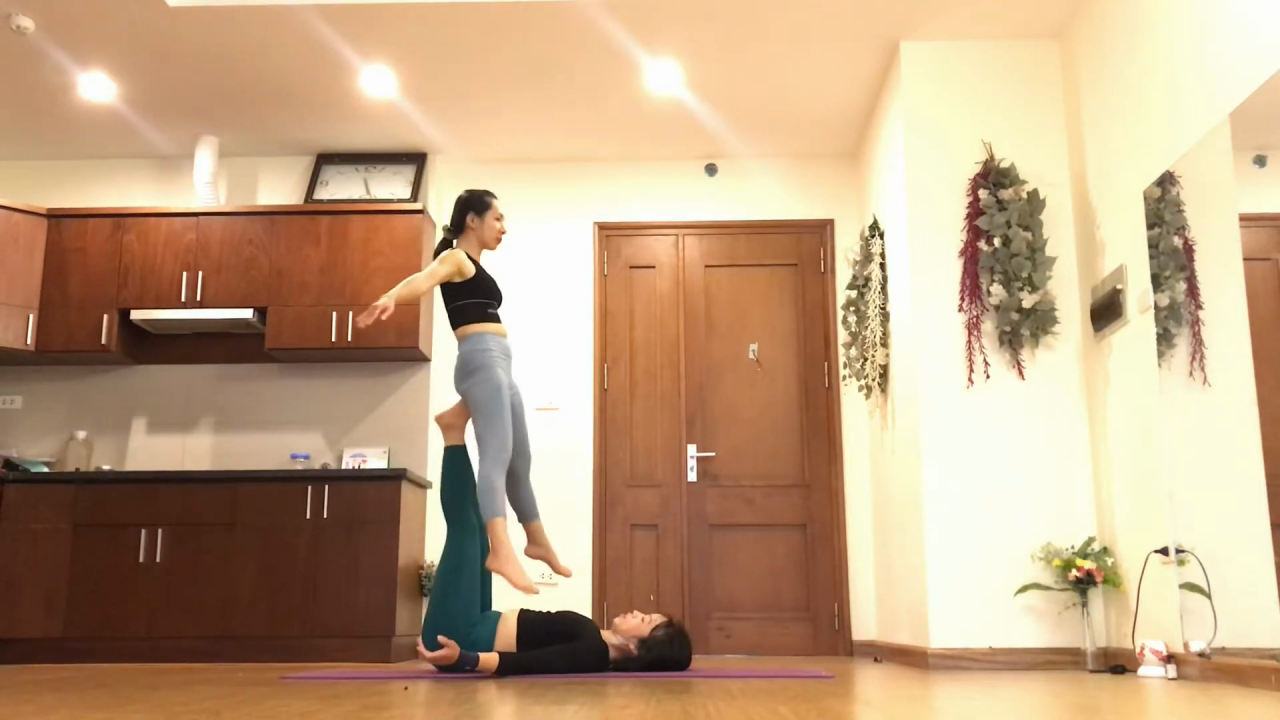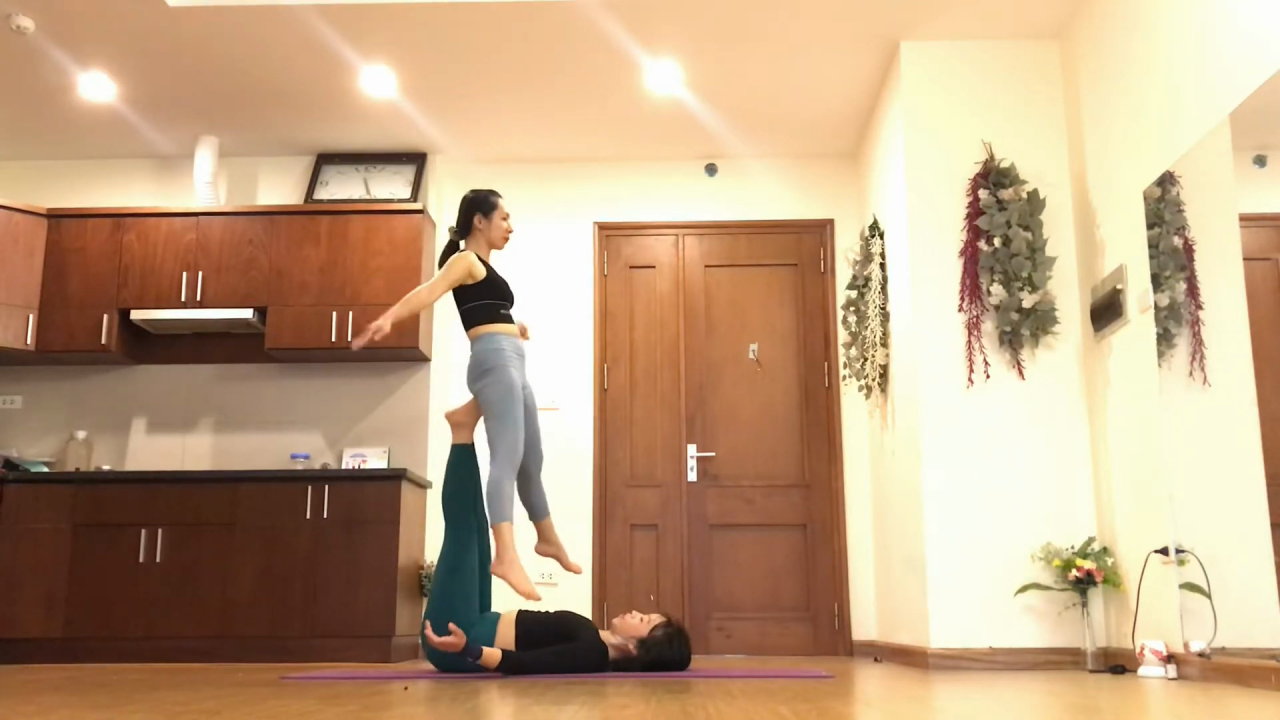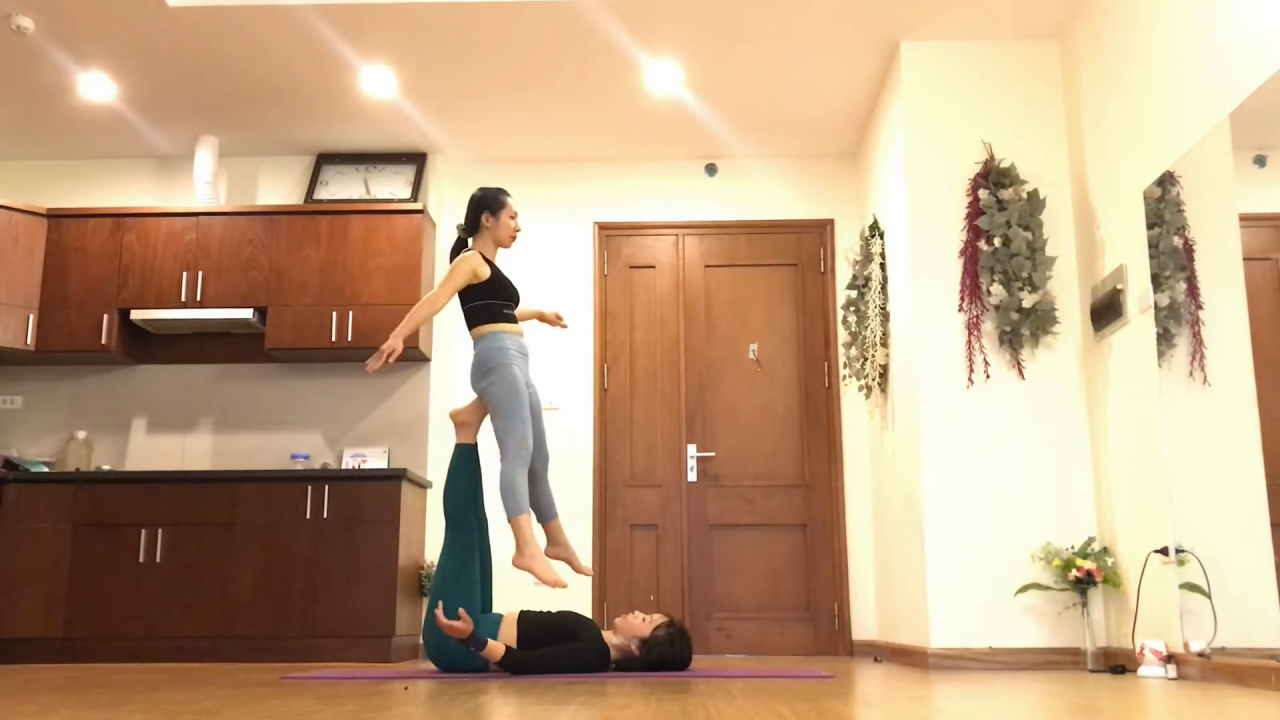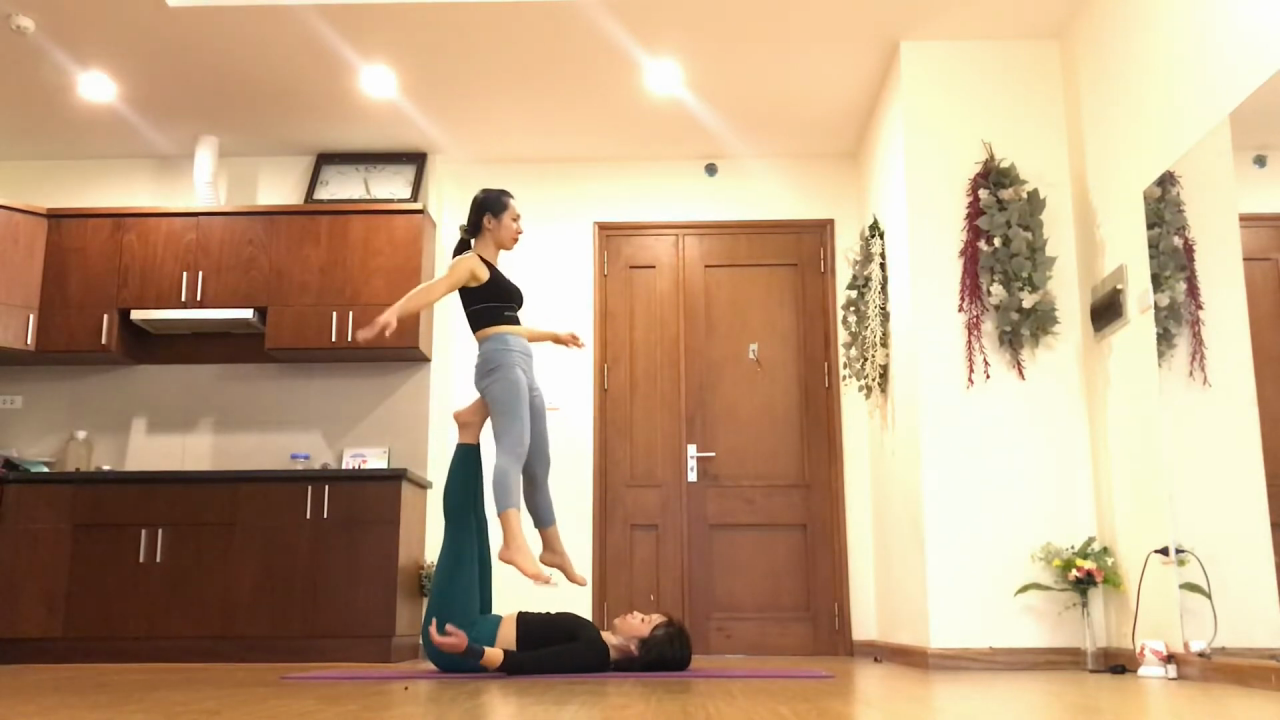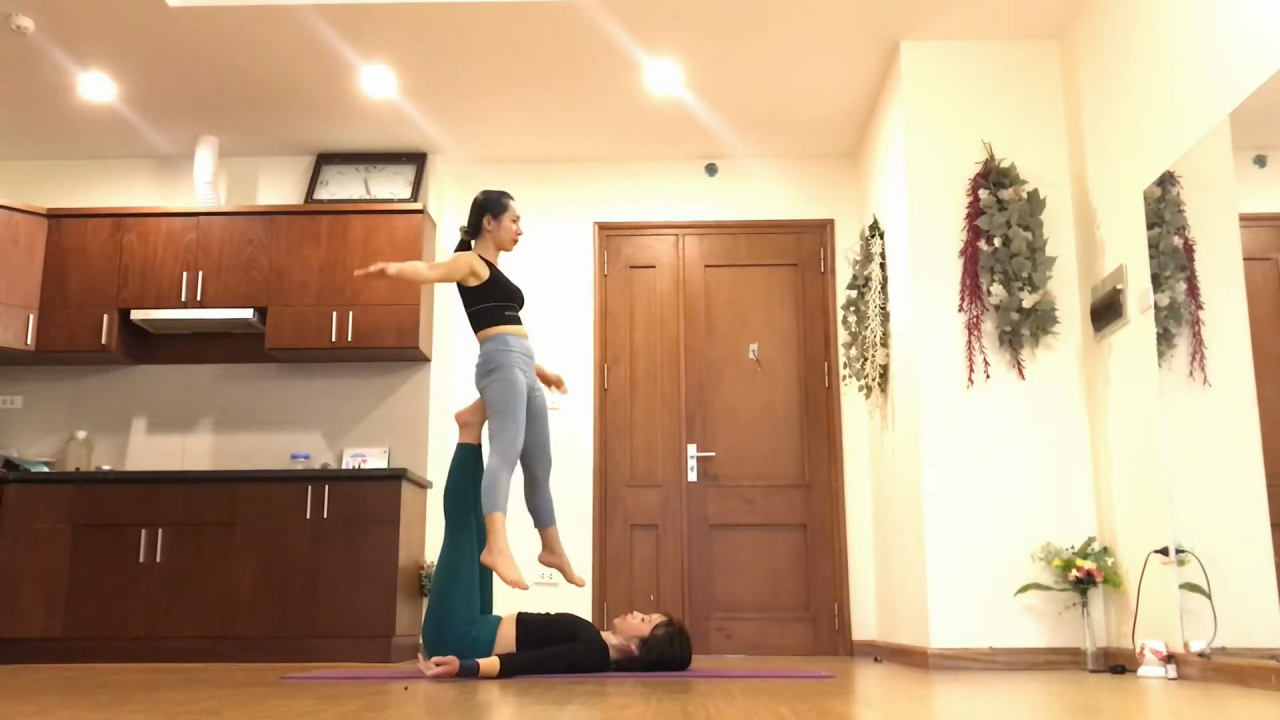
dt=0.3s
person 1, frame 1
left shoulder: (474, 267)
right shoulder: (456, 258)
right elbow: (421, 279)
right wrist: (389, 298)
left hip: (497, 366)
right hip: (482, 360)
left knee: (519, 460)
right knee: (497, 455)
left ankle: (537, 541)
right ankle: (501, 550)
person 1, frame 2
left shoulder: (482, 267)
right shoulder: (465, 260)
right elbow: (427, 292)
right wrist: (386, 319)
left hip: (511, 364)
right hip: (494, 360)
left knee: (530, 461)
right knee: (508, 456)
left ankle: (548, 538)
right ankle: (506, 555)
person 1, frame 3
left shoulder: (490, 269)
right shoulder: (471, 260)
right elbow: (434, 300)
left wrist: (539, 313)
right wrist: (397, 337)
left hip: (515, 363)
right hip: (498, 359)
left knee: (537, 460)
right knee: (518, 452)
left ankle: (556, 541)
right ankle: (527, 549)
person 1, frame 4
left shoulder: (493, 271)
right shoulder: (471, 263)
right elbow: (432, 290)
left wrist: (552, 335)
right wrist: (393, 311)
left hip: (520, 365)
right hip: (501, 362)
left knee: (538, 465)
right knee: (514, 449)
left ankle: (553, 547)
right ankle: (514, 542)
person 1, frame 5
left shoulder: (495, 273)
right shoulder: (471, 262)
right elbow: (428, 270)
left wrist: (541, 370)
right wrist: (393, 267)
left hip: (520, 368)
right hip: (502, 363)
left knee: (539, 465)
right knee: (507, 450)
left ankle: (552, 548)
right ankle: (497, 545)
person 2, frame 1
left shoulder: (594, 653)
right shoulder: (595, 641)
left elbow: (520, 664)
left wrist: (463, 658)
left hip: (460, 641)
right hip: (473, 636)
left knee: (464, 530)
left ankle: (454, 432)
person 2, frame 2
left shoulder: (592, 654)
right shoulder: (594, 642)
left elbow: (520, 664)
left wrist: (465, 649)
left hip: (452, 644)
right hip: (471, 632)
left knee: (462, 531)
left ankle: (463, 431)
right ankle: (464, 429)
person 2, frame 3
left shoulder: (594, 655)
right shoulder: (595, 642)
left elbow: (521, 663)
left wrist: (471, 638)
left hip: (455, 646)
right hip: (475, 631)
left knee: (462, 532)
left ankle: (467, 431)
person 2, frame 4
left shoulder: (594, 654)
right shoulder: (595, 643)
left elbow: (521, 663)
left wrist: (468, 650)
left hip: (456, 641)
right hip: (472, 635)
left knee: (461, 531)
left ankle: (469, 430)
person 2, frame 5
left shoulder: (594, 654)
right shoulder: (596, 644)
left elbow: (518, 665)
left wrist: (462, 666)
left hip: (458, 641)
right hip: (471, 636)
left knee: (461, 531)
left ankle: (471, 430)
